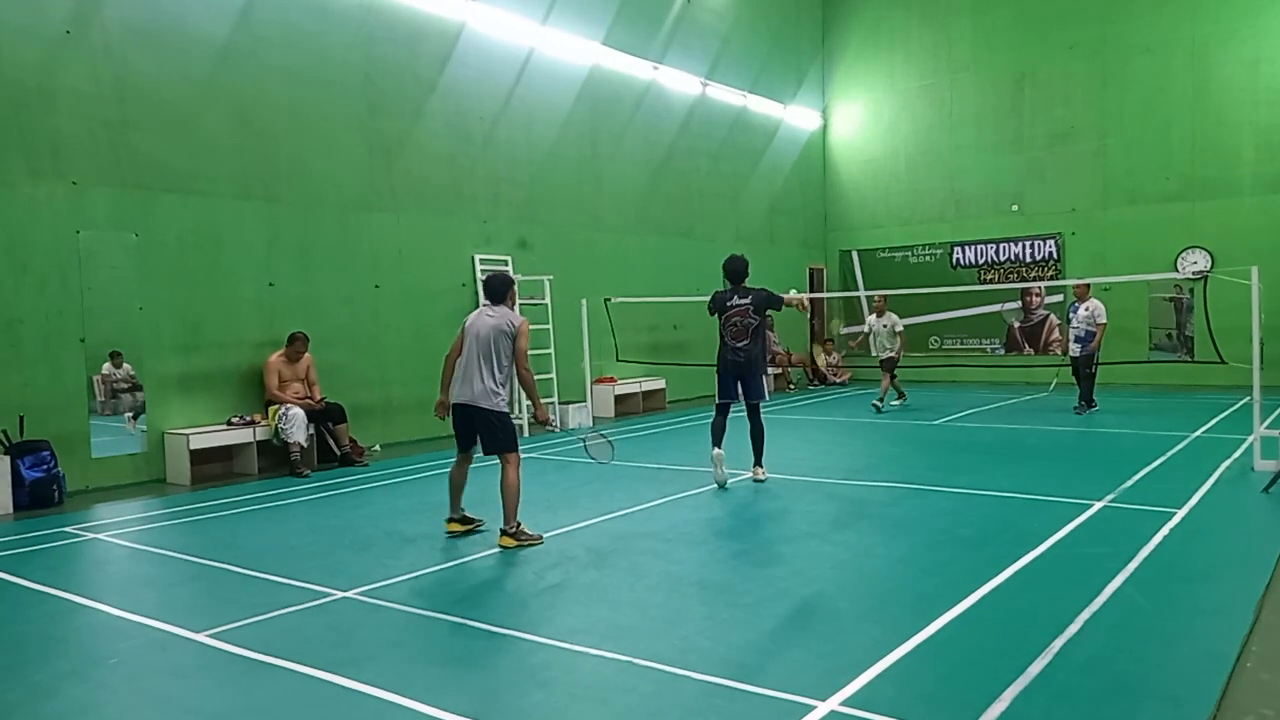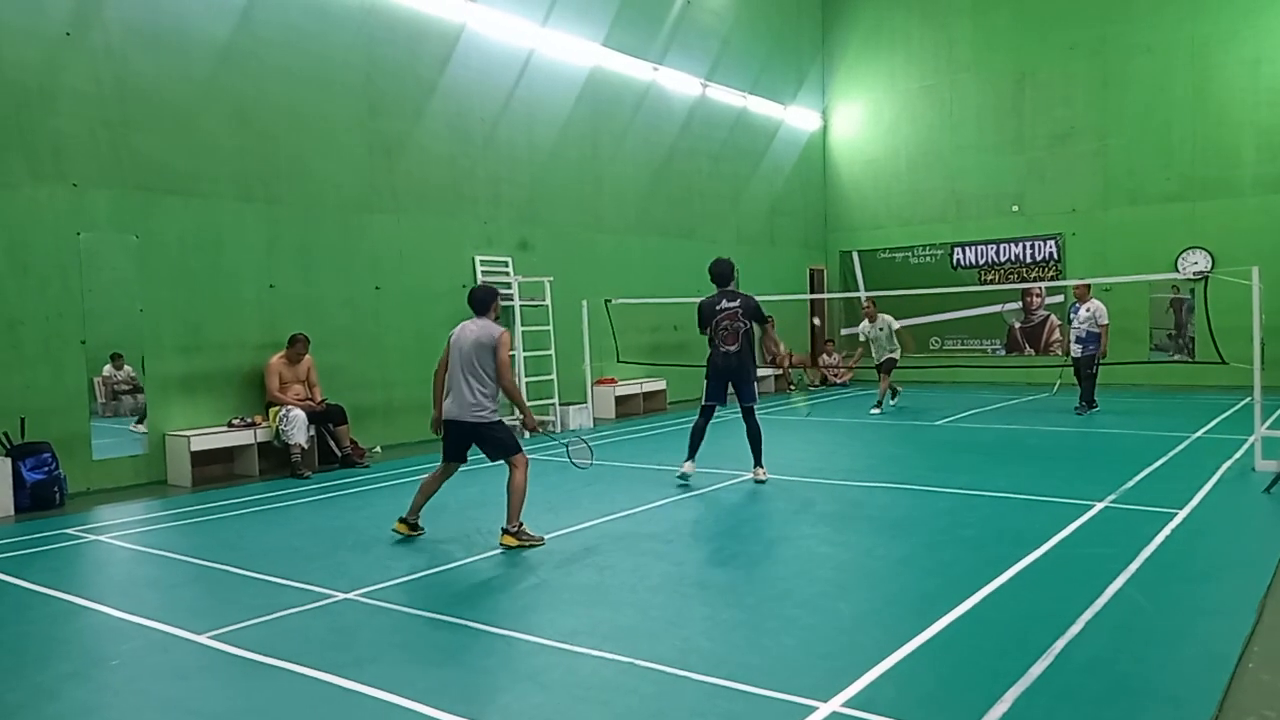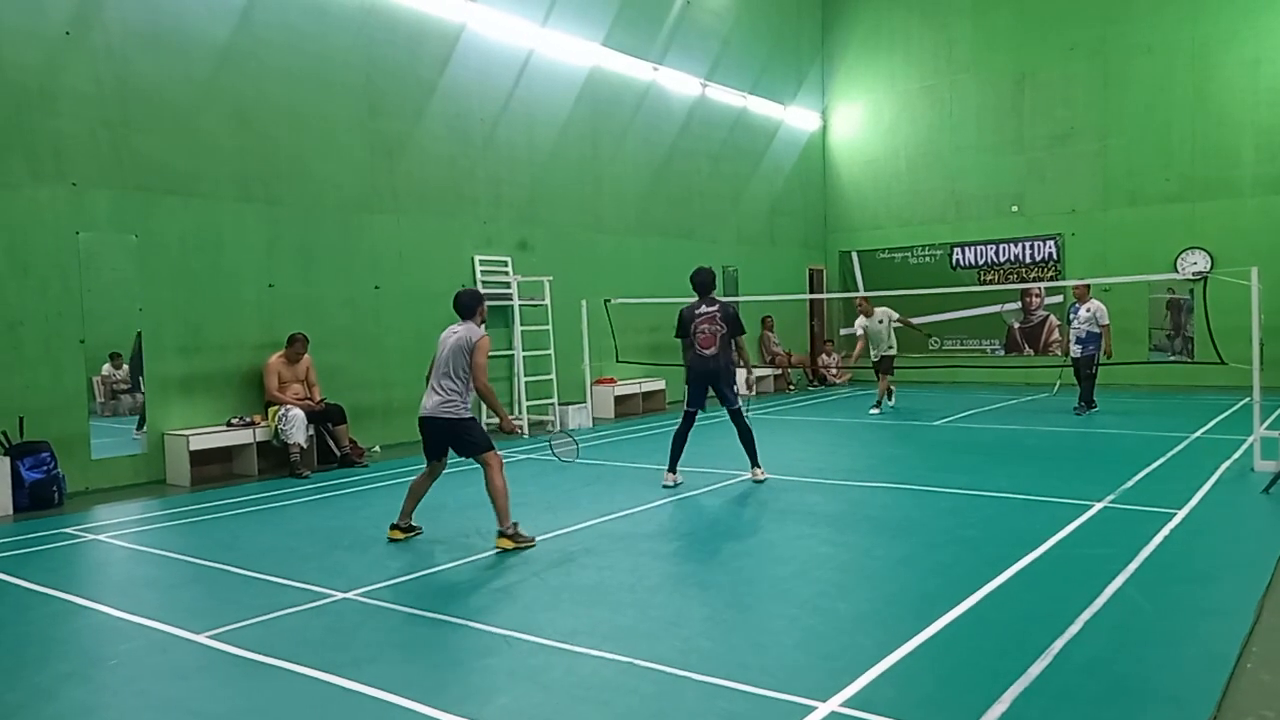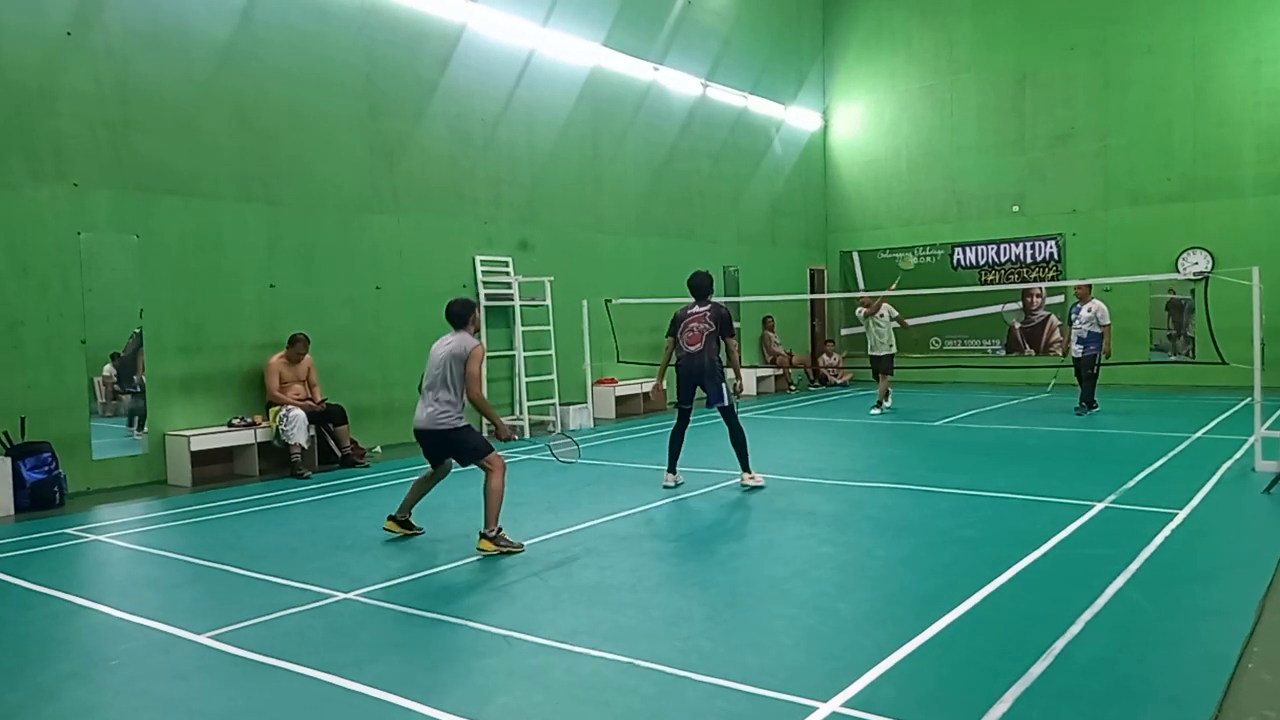
dt=0.2s
person 1, frame 1
left shoulder: (473, 317)
right shoulder: (517, 322)
left elbow: (451, 356)
right elbow: (523, 369)
left wrist: (444, 395)
right wrist: (538, 406)
left hip: (461, 400)
right hip: (490, 402)
left knee: (463, 457)
right knee: (511, 461)
left ankle: (456, 517)
right ankle: (510, 530)
person 1, frame 2
left shoulder: (458, 330)
right shoulder: (499, 334)
left elbow: (440, 372)
right elbow: (506, 380)
left wrist: (438, 411)
right wrist: (526, 414)
left hip: (453, 414)
right hip: (483, 415)
left knee: (447, 468)
right knee: (518, 463)
left ankle: (409, 520)
right ankle: (512, 530)
person 1, frame 3
left shoulder: (447, 332)
right shoulder: (479, 337)
right elbow: (480, 384)
right wrist: (504, 417)
left hip: (428, 414)
right hip: (454, 415)
left knee: (433, 468)
right knee: (493, 463)
left ankle: (401, 524)
right ankle: (507, 531)
person 1, frame 4
left shoulder: (440, 342)
right shoulder: (473, 347)
right elbow: (474, 394)
right wrist: (499, 424)
left hip: (423, 423)
right hip: (448, 424)
left knee: (440, 469)
right knee: (495, 465)
left ankle: (399, 518)
right ankle: (490, 534)
person 2, frame 1
left shoulder: (719, 298)
right shoulder: (760, 297)
right elbow: (786, 301)
right wrist: (800, 300)
left hip: (727, 363)
right hip: (752, 364)
left knee: (721, 412)
right knee: (754, 414)
left ankle: (717, 448)
right ankle: (758, 467)
person 2, frame 2
left shoulder: (706, 305)
right shoulder: (748, 302)
right elbow: (766, 328)
left hip: (717, 365)
right hip: (743, 367)
left knee: (705, 415)
right knee: (749, 417)
left ankle: (689, 461)
right ankle: (759, 468)
person 2, frame 3
left shoulder: (686, 313)
right shoulder: (728, 309)
right elbow: (740, 344)
right wrist: (749, 372)
left hip: (697, 371)
right hip: (722, 370)
left knee: (687, 421)
right knee: (738, 419)
left ankle: (671, 473)
right ankle: (756, 468)
person 2, frame 4
left shoulder: (680, 314)
right shoulder: (720, 311)
left elbow: (669, 347)
right elbow: (731, 347)
left wrist: (659, 379)
right wrist: (738, 377)
left hip: (685, 368)
right hip: (710, 368)
left knee: (682, 421)
right knee: (731, 419)
left ankle: (671, 474)
right ankle: (746, 473)
